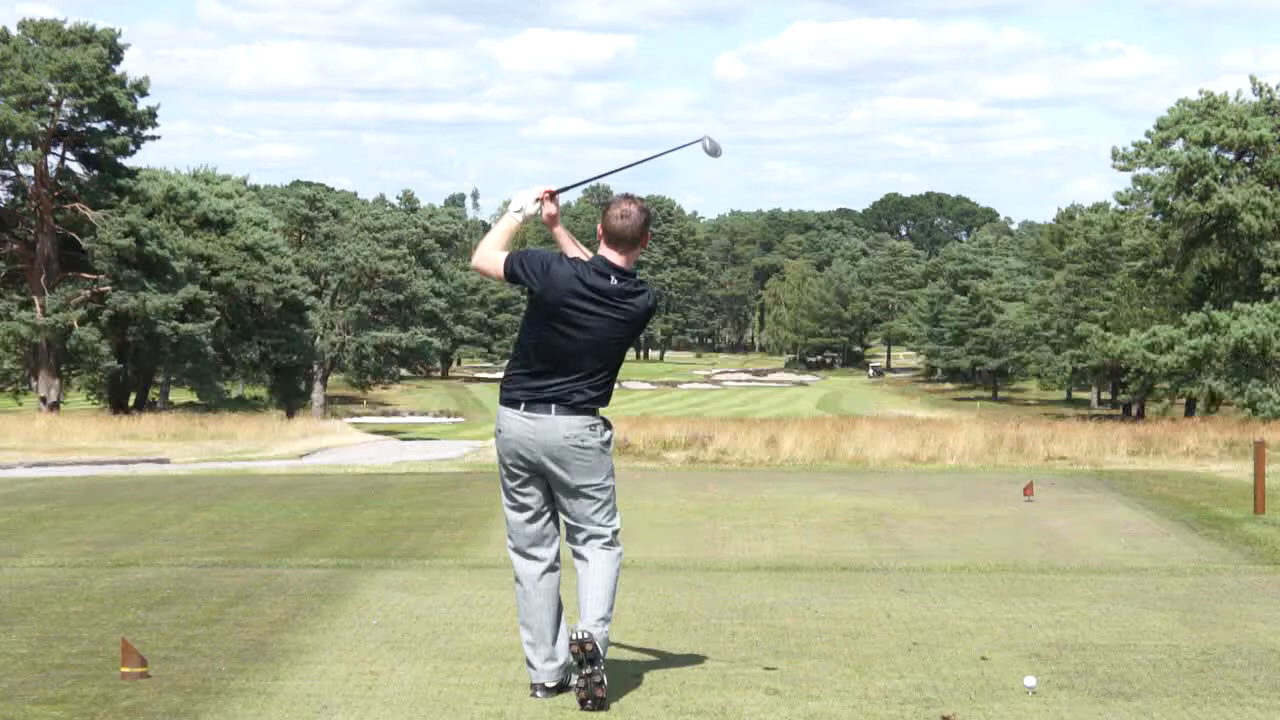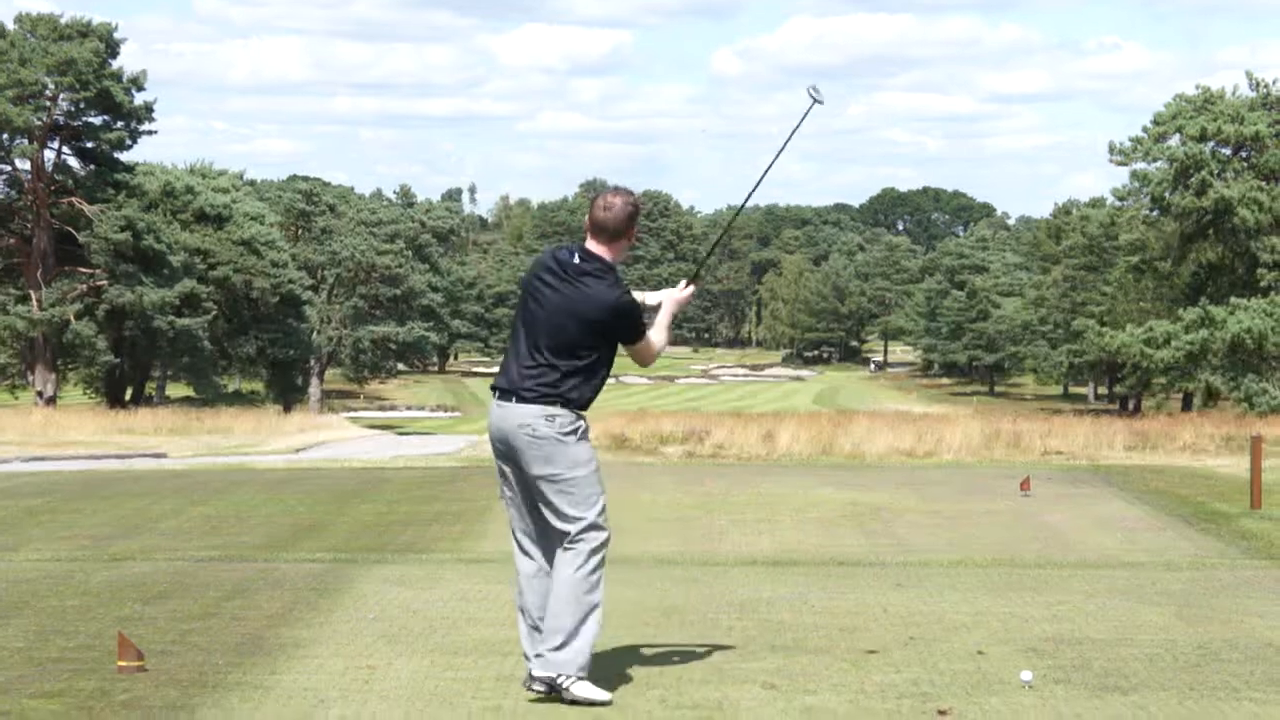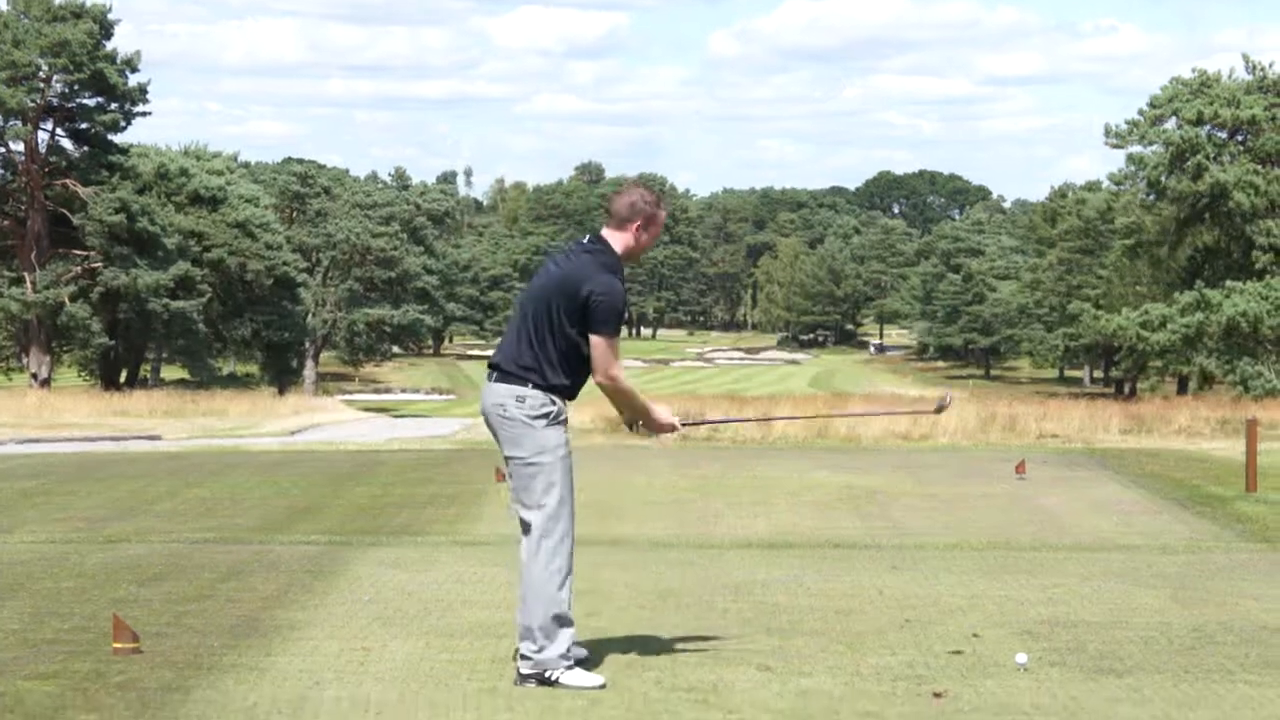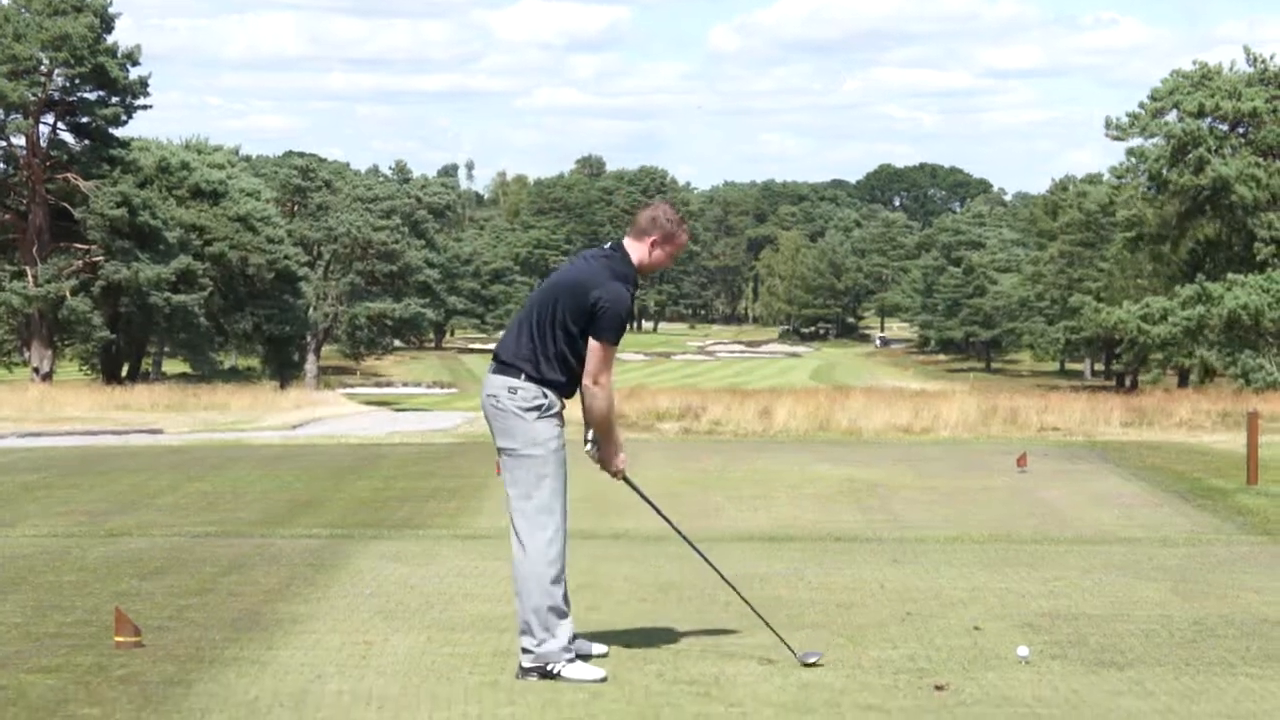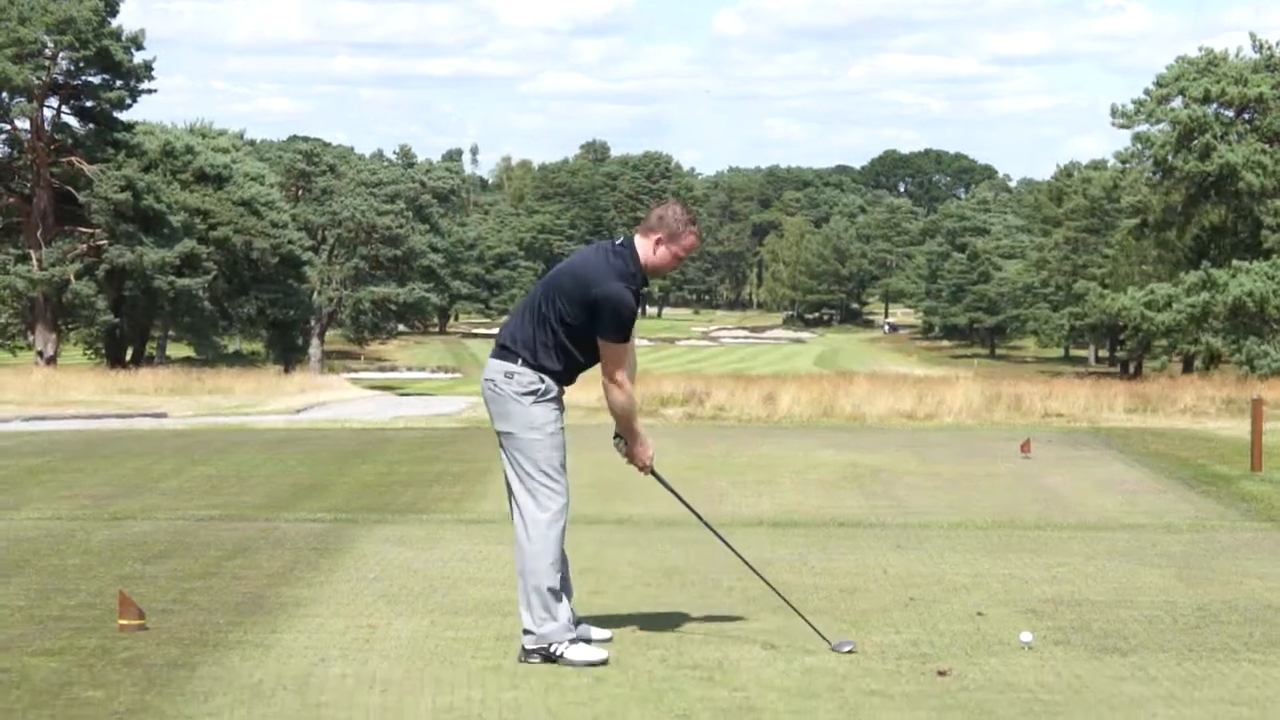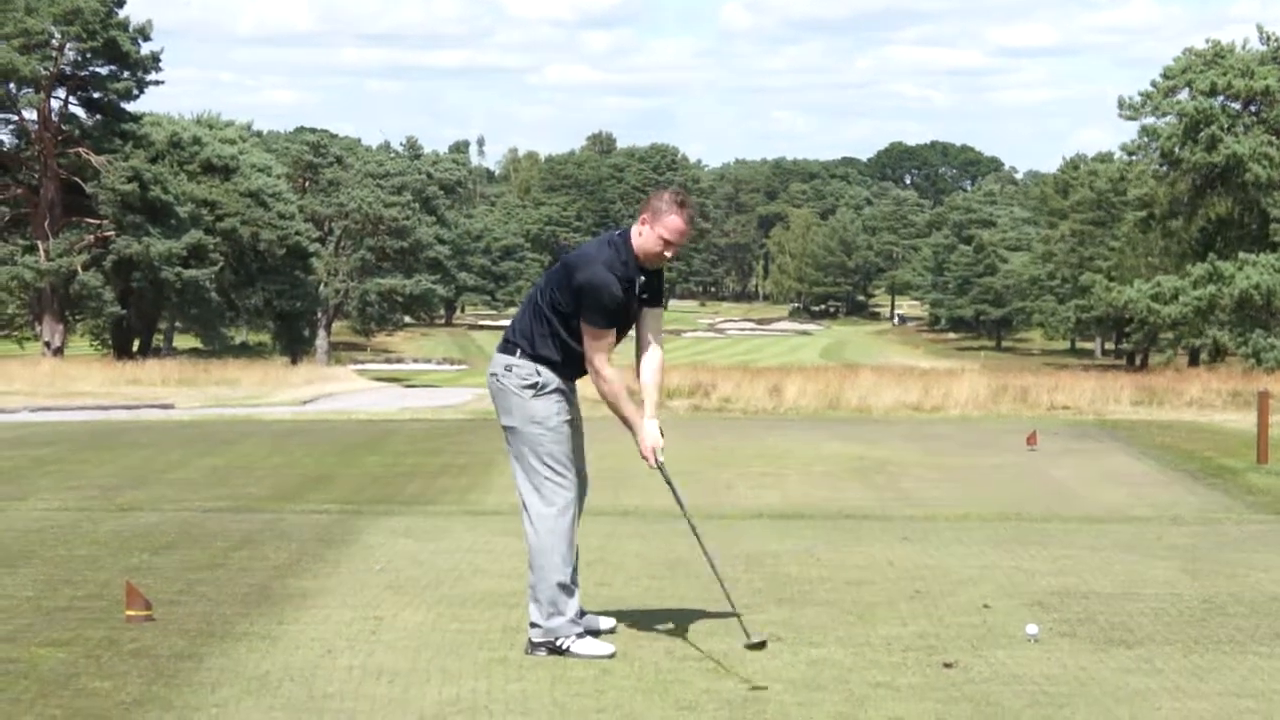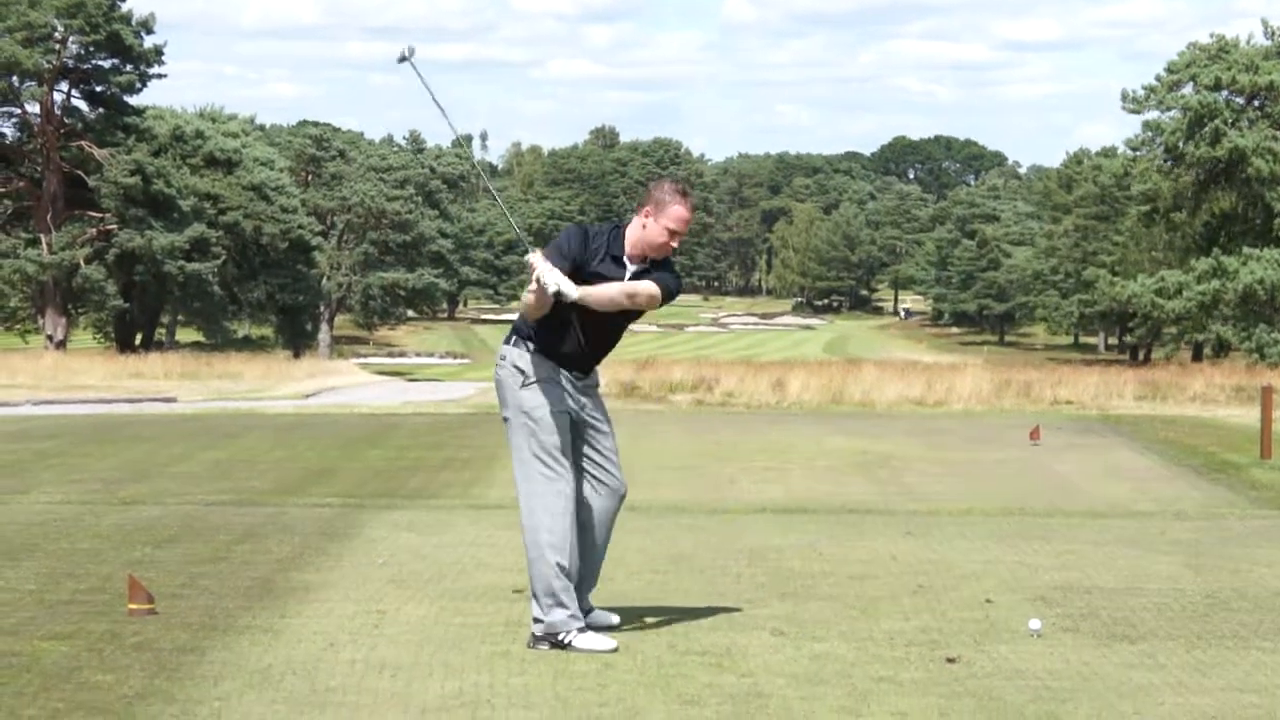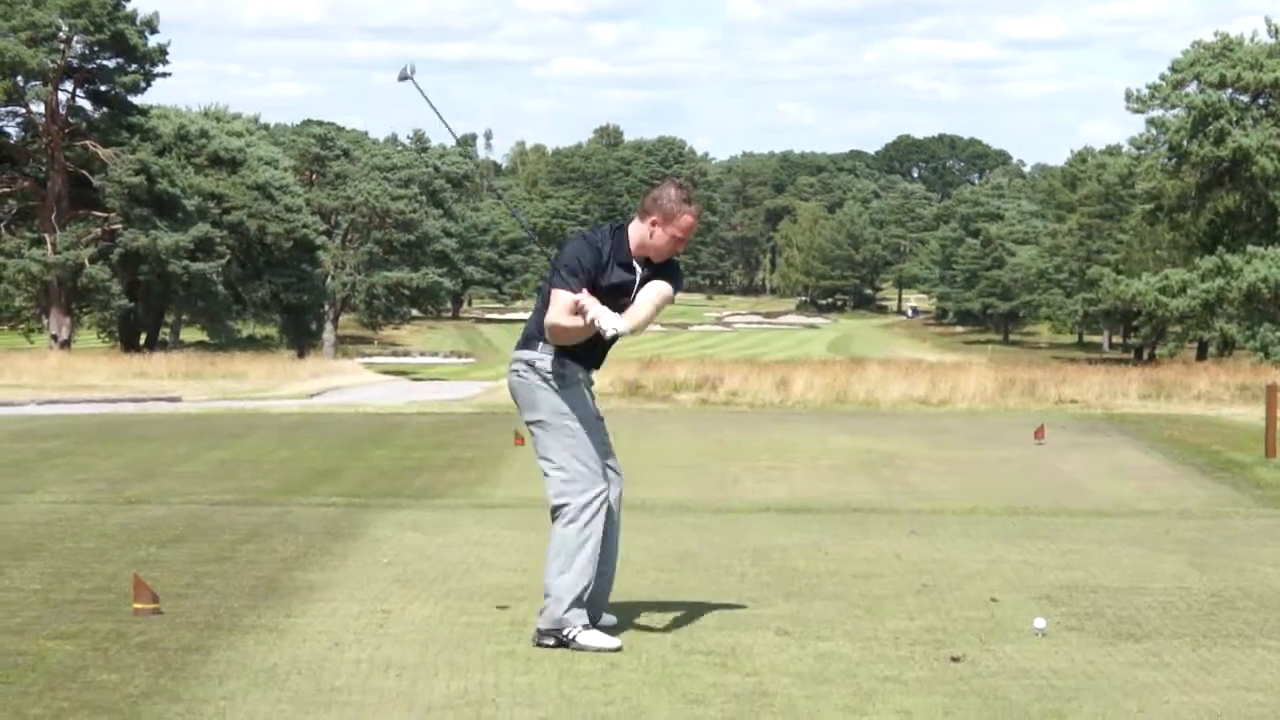
dt=0.3s
person 1, frame 1
left shoulder: (554, 275)
right shoulder: (642, 302)
left elbow: (483, 258)
left wrist: (520, 210)
right wrist: (560, 228)
left hip: (516, 422)
right hip: (576, 430)
left knee: (531, 551)
right knee: (597, 541)
left ankle: (544, 670)
right ankle: (589, 637)
person 1, frame 2
left shoulder: (549, 262)
right shoulder: (612, 300)
right elbow: (646, 355)
left wrist: (647, 298)
right wrist: (670, 307)
left hip: (505, 412)
right hip: (551, 423)
left knee: (533, 545)
right knee: (583, 537)
left ankle: (541, 660)
right ankle: (559, 666)
person 1, frame 3
left shoulder: (576, 255)
right shoulder: (605, 283)
right elbow: (606, 374)
left wrist: (630, 409)
right wrist: (651, 415)
left hip: (509, 394)
right hip: (531, 403)
left knee: (544, 526)
right knee: (550, 529)
left ankle: (545, 638)
right ankle: (542, 659)
person 1, frame 4
left shoulder: (598, 263)
right shoulder: (614, 291)
right elbow: (595, 382)
left wrist: (598, 435)
right wrist: (609, 445)
left hip: (520, 391)
right hip: (525, 397)
left knee: (545, 521)
right knee: (540, 524)
left ankle: (554, 633)
right ankle: (542, 653)
person 1, frame 5
left shoulder: (619, 259)
right shoulder: (614, 287)
left elbow: (624, 354)
right elbow: (614, 378)
left wrist: (628, 427)
right wrist: (635, 438)
left hip: (529, 379)
right hip: (522, 382)
left knee: (544, 504)
right knee: (544, 505)
left ankle: (557, 616)
right ankle: (544, 636)
person 1, frame 6
left shoulder: (648, 272)
right shoulder: (601, 273)
left elbow: (651, 348)
right elbow: (599, 365)
left wrist: (650, 417)
right wrist: (638, 428)
left hip: (551, 378)
right hip: (527, 376)
left knee: (569, 494)
right knee: (553, 500)
left ankle: (563, 608)
right ankle: (552, 629)
person 1, frame 7
left shoulder: (664, 279)
right shoulder: (580, 239)
left elbow: (625, 295)
right elbow: (531, 309)
left wrist: (572, 288)
right wrist: (542, 287)
left hip: (580, 380)
right hip: (530, 369)
left knee: (606, 489)
right knee: (551, 496)
left ankle: (573, 602)
right ankle: (554, 623)
person 1, frame 8
left shoulder: (665, 272)
right shoulder: (586, 248)
left elbow: (647, 306)
right elbow: (555, 327)
left wrist: (617, 322)
right wrist: (593, 320)
left hip: (572, 376)
right hip: (546, 371)
left knee: (604, 487)
right knee: (584, 490)
left ankle: (582, 606)
right ankle: (561, 619)
